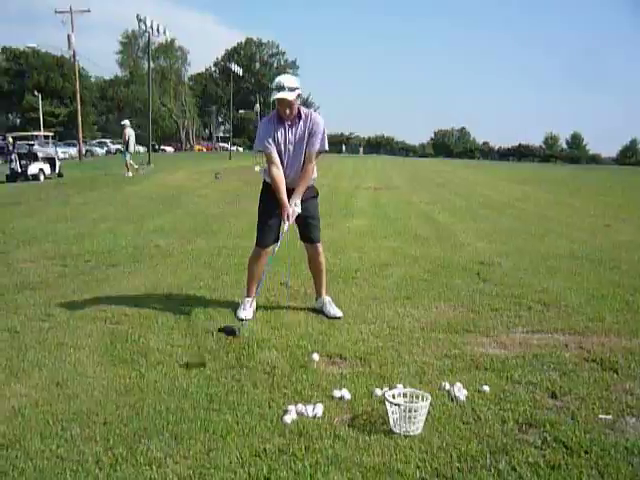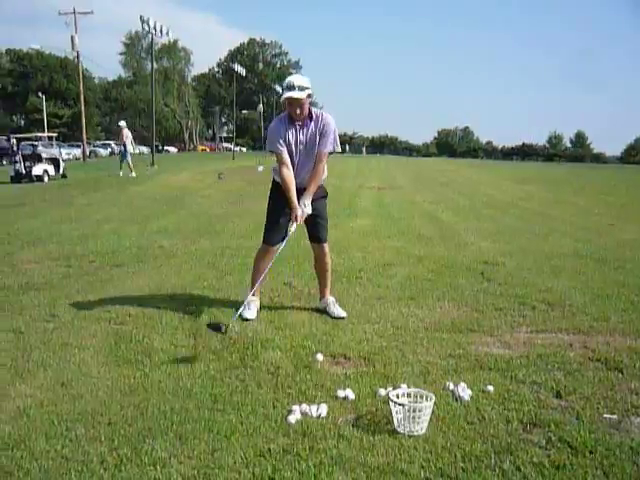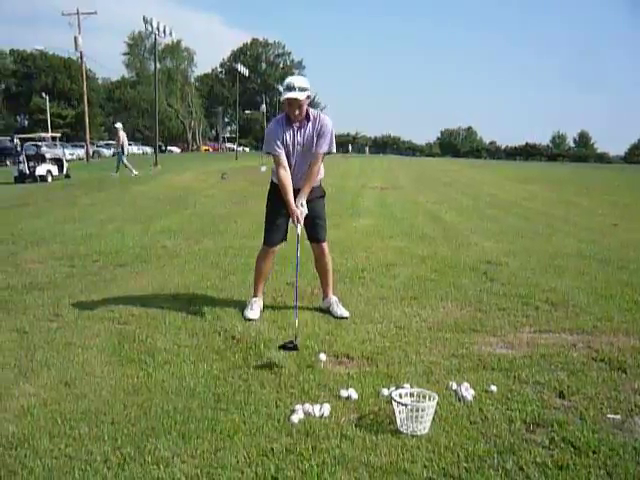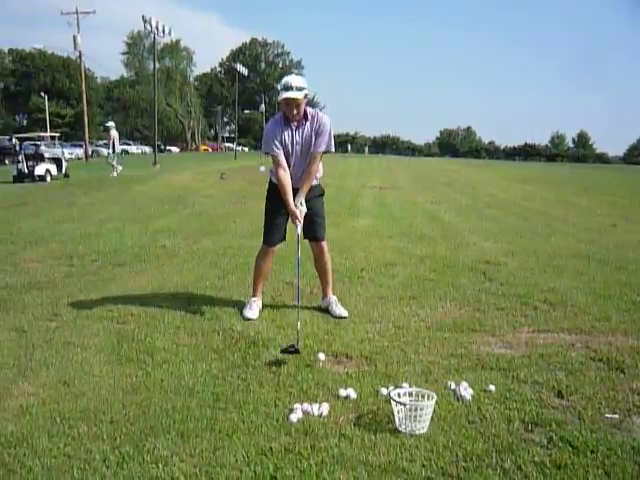
dt=0.2s
person 1, frame 1
left shoulder: (314, 121)
right shoulder: (267, 125)
left elbow: (310, 163)
right elbow: (274, 165)
left wrist: (296, 199)
right wrist: (284, 204)
left hip: (304, 189)
right hip: (274, 190)
left knee: (315, 246)
right knee: (262, 246)
left ankle: (322, 298)
right ankle: (249, 299)
person 1, frame 2
left shoulder: (325, 122)
right shoulder: (277, 126)
left elbow: (320, 164)
right elbow: (285, 167)
left wrist: (306, 199)
right wrist: (293, 205)
left hip: (314, 190)
right hip: (283, 189)
left knee: (321, 246)
right knee: (269, 244)
left ankle: (326, 299)
right ankle: (254, 298)
person 1, frame 3
left shoulder: (322, 123)
right shoulder: (275, 127)
left elbow: (316, 164)
right elbow: (282, 168)
left wrist: (302, 199)
right wrist: (291, 206)
left hip: (312, 190)
right hip: (281, 190)
left knee: (321, 245)
right knee: (270, 245)
left ankle: (329, 298)
right ankle: (256, 298)
person 1, frame 4
left shoulder: (321, 121)
right shoulder: (273, 127)
left elbow: (314, 163)
right elbow: (280, 168)
left wrist: (301, 198)
right wrist: (290, 206)
left hip: (310, 189)
right hip: (279, 190)
left knee: (320, 244)
right knee: (269, 245)
left ankle: (328, 298)
right ankle: (255, 298)
